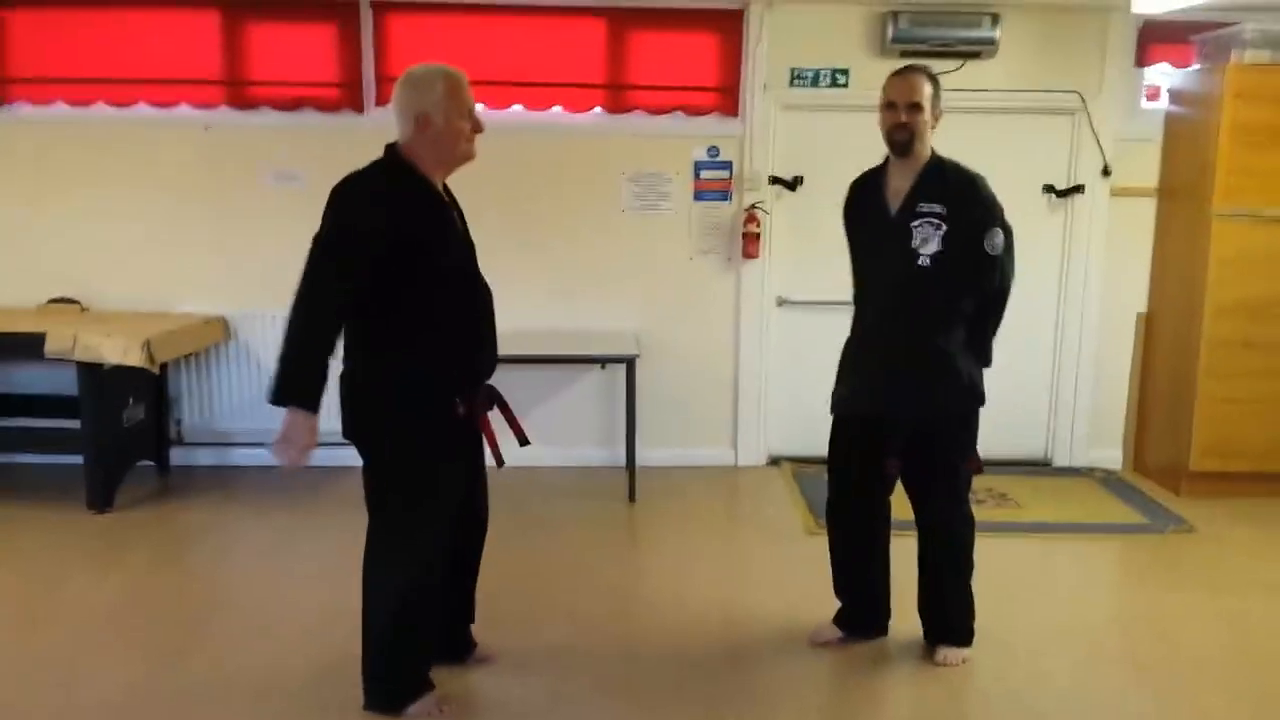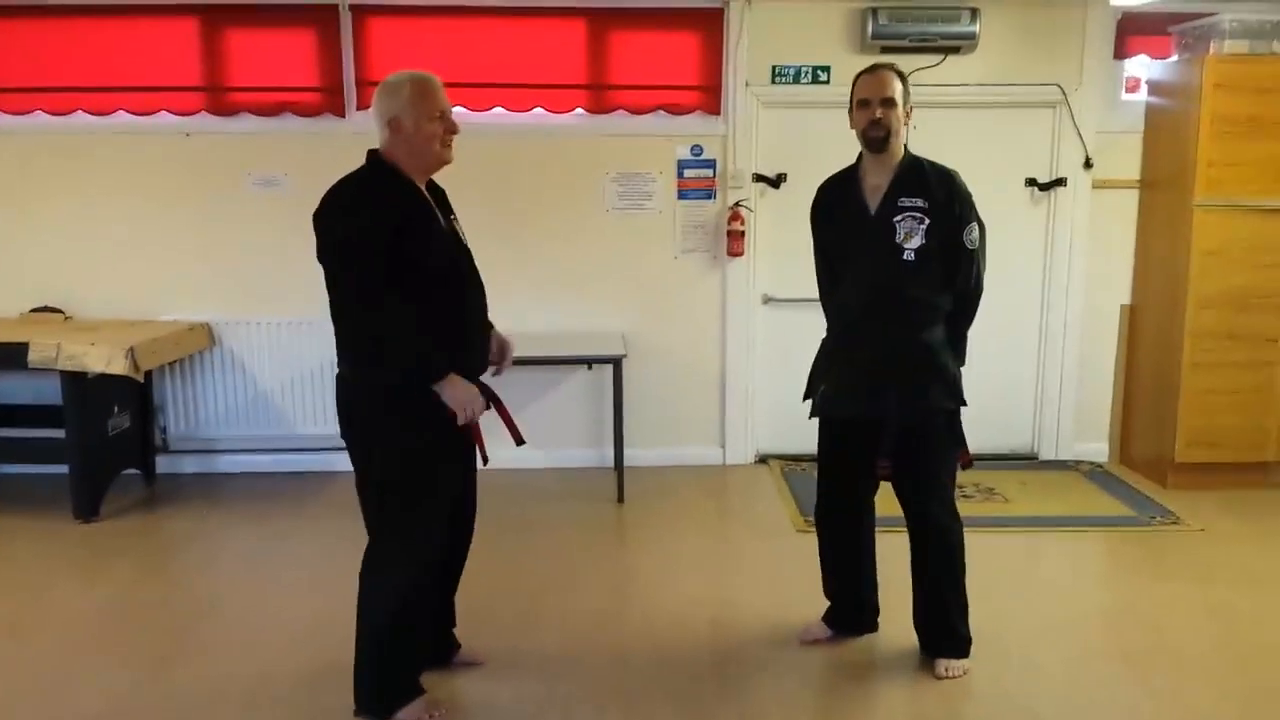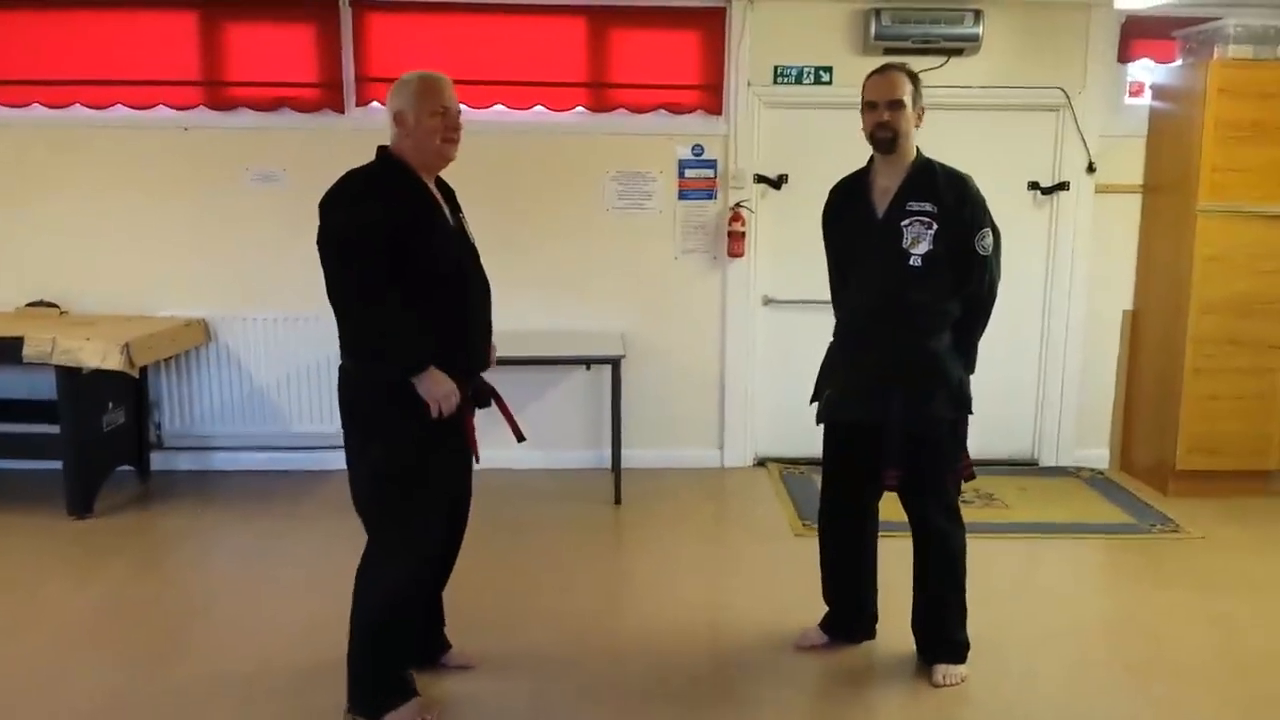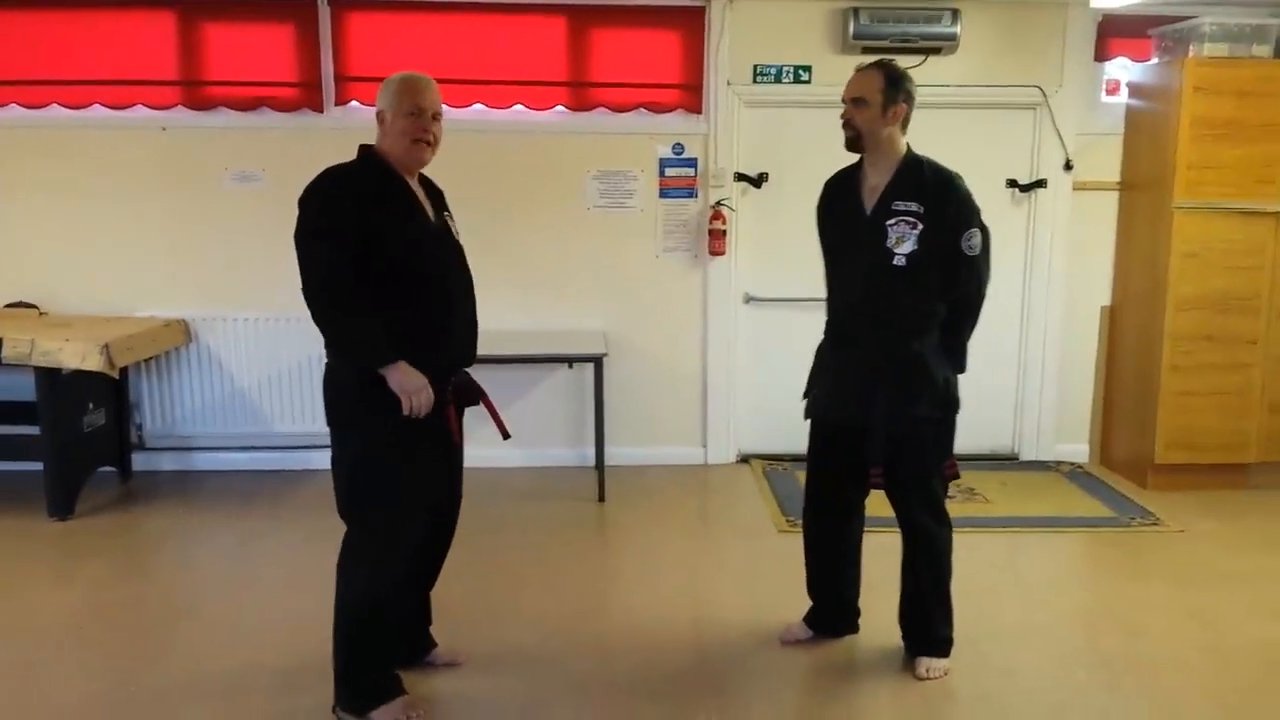
dt=0.5s
person 1, frame 1
left shoulder: (432, 191)
right shoulder: (372, 197)
right elbow: (324, 299)
right wrist: (302, 403)
left hip: (448, 397)
right hip: (399, 402)
left knee: (463, 521)
right knee: (408, 535)
left ankle: (447, 636)
person 1, frame 2
left shoulder: (427, 194)
right shoulder: (356, 203)
right elbow: (371, 312)
left wrist: (481, 334)
right wrist: (443, 377)
left hip: (443, 398)
right hip: (394, 404)
left knee: (449, 527)
right knee: (404, 540)
left ankle: (431, 640)
person 1, frame 3
left shoulder: (438, 192)
right shoulder: (363, 195)
right elbow: (359, 300)
left wrist: (469, 354)
right wrist: (420, 370)
left hip: (443, 390)
right hip: (393, 397)
left knee: (441, 524)
right knee: (402, 533)
left ankle: (421, 640)
person 1, frame 4
left shoulder: (428, 194)
right shoulder: (340, 192)
right elbow: (330, 294)
left wrist: (449, 356)
right wrist: (391, 365)
left hip: (434, 390)
right hip: (377, 394)
left knee: (431, 521)
right knee: (382, 531)
left ankle: (406, 637)
person 2, frame 1
left shoulder: (966, 193)
right shoulder: (862, 194)
left elbow: (994, 284)
left wrist: (960, 355)
right wrist: (876, 342)
left hip: (941, 378)
right hip: (869, 368)
left knee: (942, 507)
right knee: (851, 497)
left ankle: (950, 629)
right ankle: (861, 614)
person 2, frame 2
left shoulder: (943, 188)
right shoulder: (832, 195)
left elbow: (967, 283)
left wrist: (935, 350)
right wrist: (853, 342)
left hip: (924, 376)
right hip: (848, 371)
left knee: (931, 510)
right knee: (840, 502)
left ankle: (946, 636)
right ankle: (850, 611)
person 2, frame 3
left shoulder: (954, 192)
right shoulder: (844, 197)
left elbow: (980, 287)
left wrist: (944, 358)
right wrist: (860, 348)
left hip: (930, 384)
right hip: (854, 375)
left knee: (935, 516)
right knee: (844, 507)
left ankle: (944, 644)
right ankle: (849, 618)
person 2, frame 4
left shoulder: (942, 191)
right shoulder: (837, 191)
left elbow: (969, 287)
left wrist: (933, 358)
right wrist: (851, 347)
left hip: (917, 383)
right hip: (842, 373)
left knee: (922, 514)
right knee: (828, 502)
left ankle: (928, 638)
right ankle: (832, 613)
